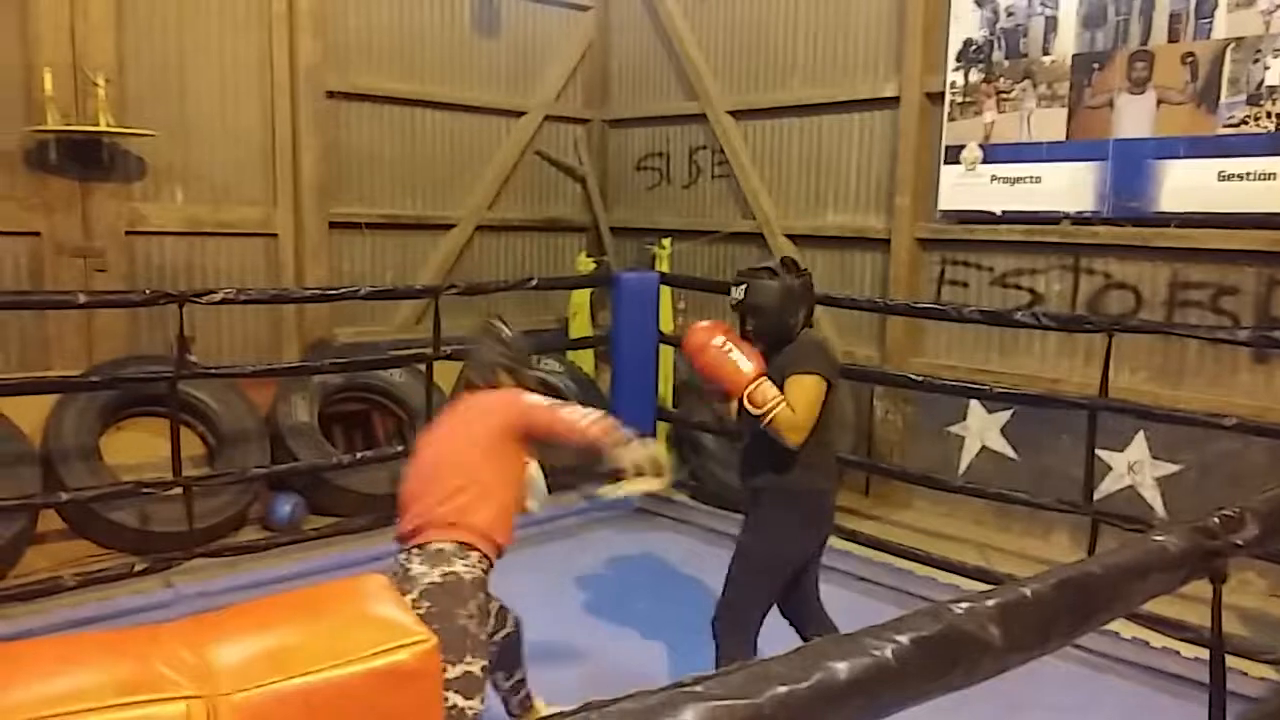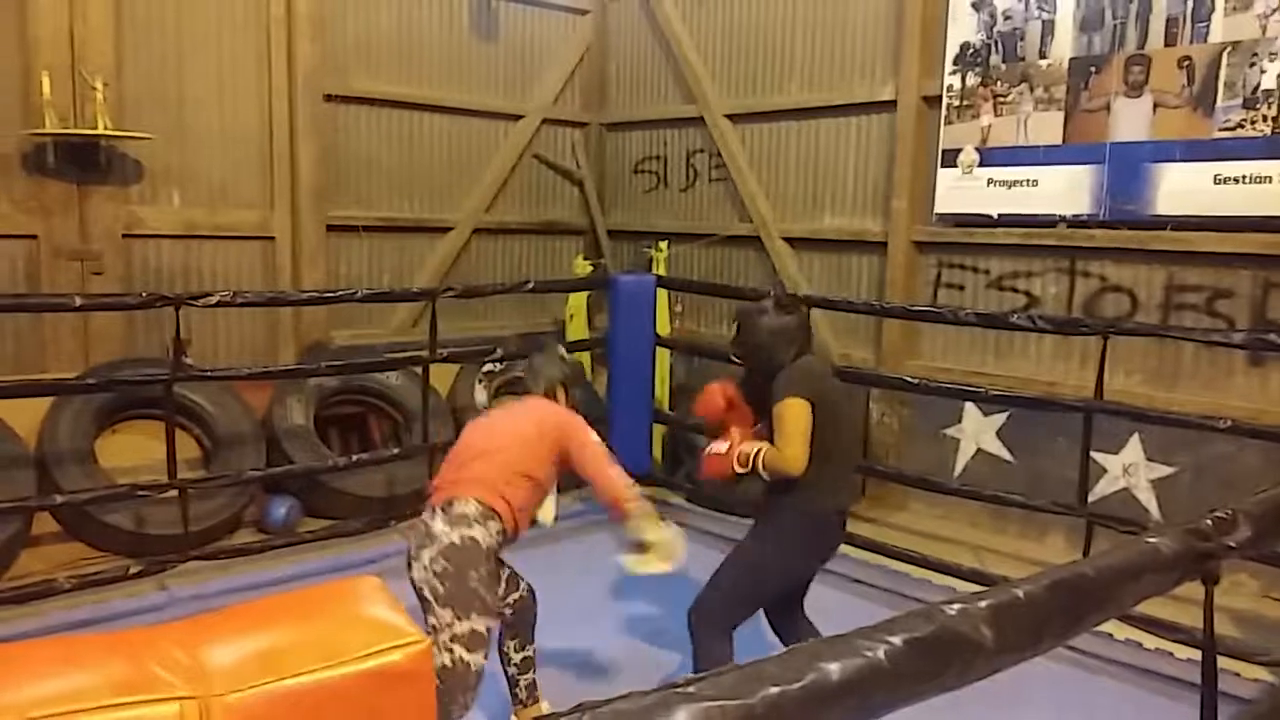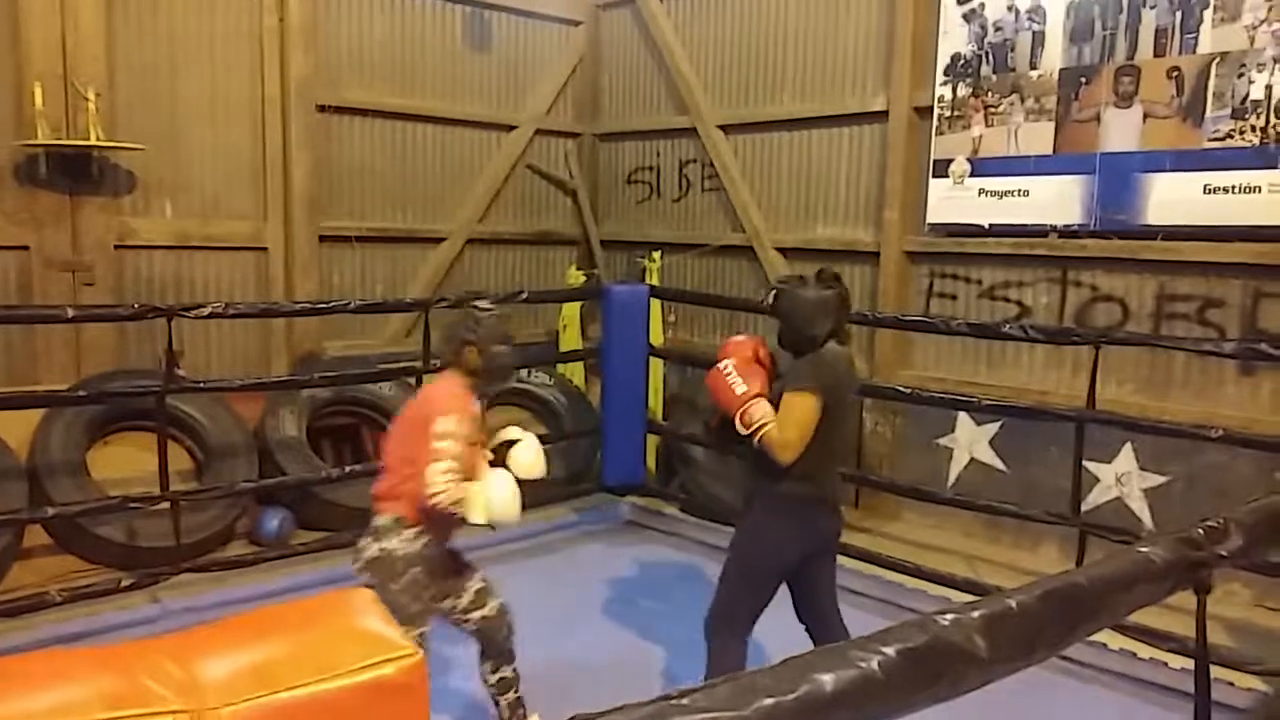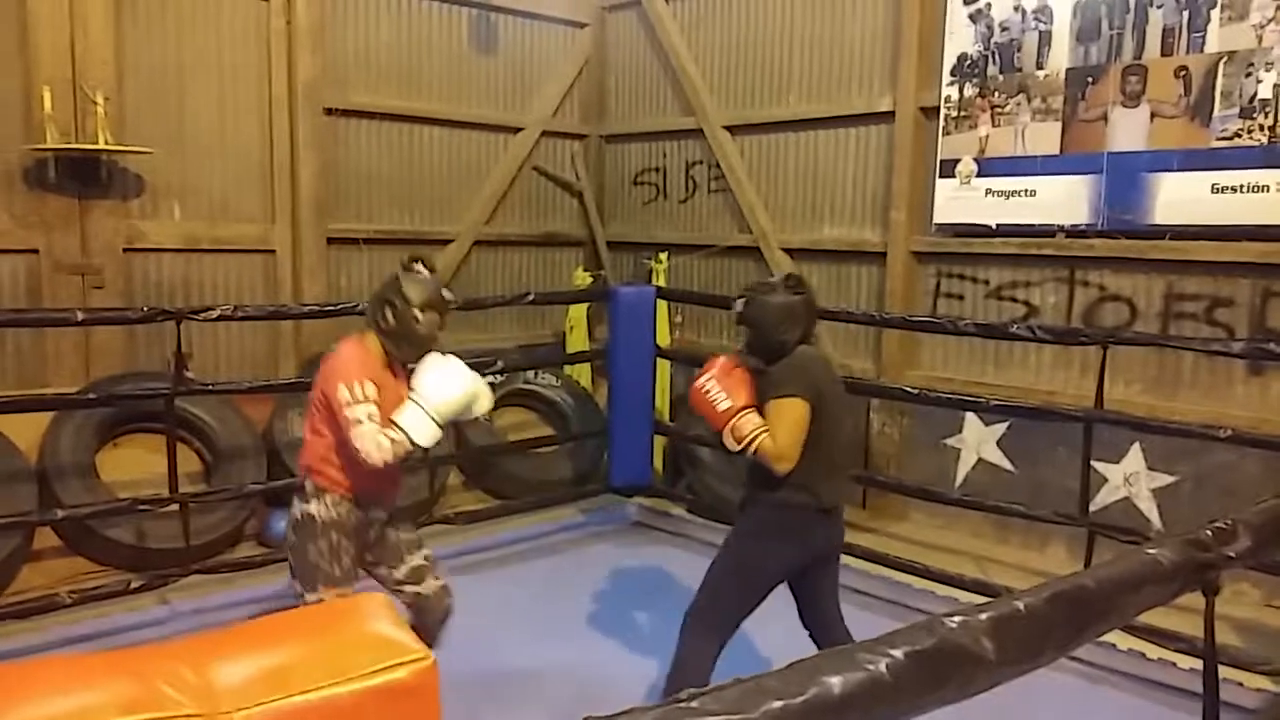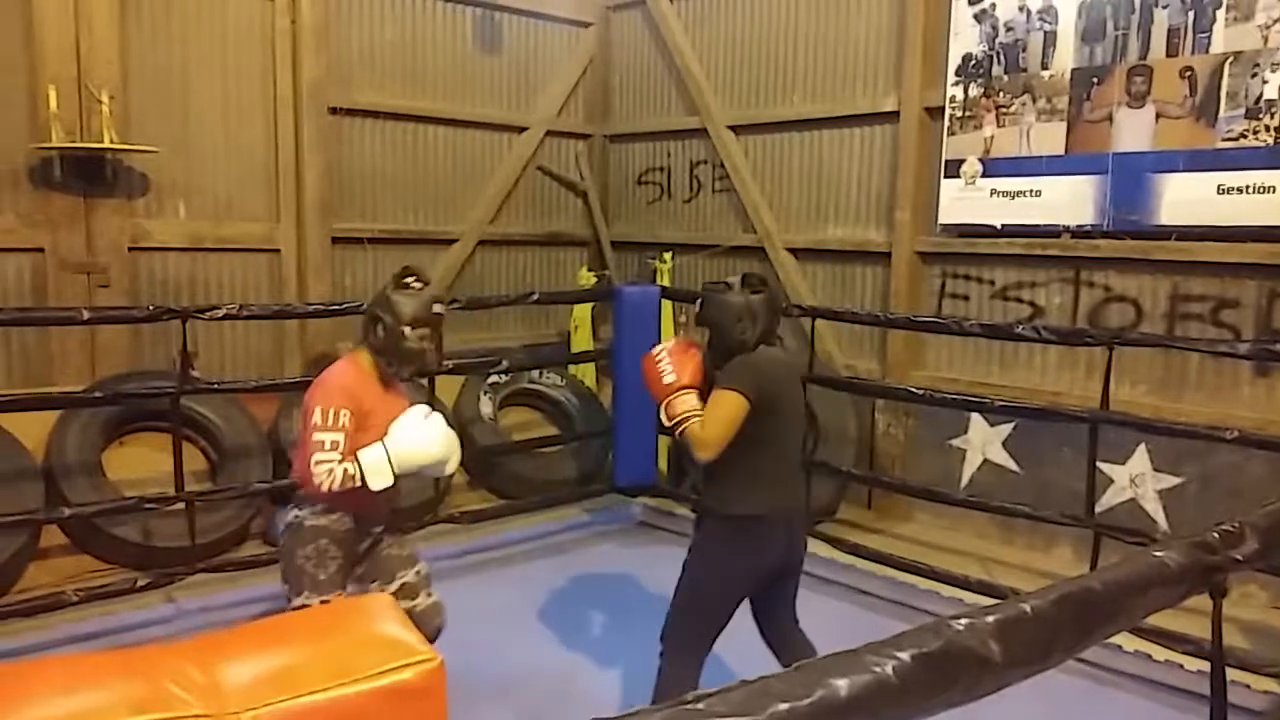
dt=0.3s
person 1, frame 1
left shoulder: (807, 353)
right shoulder: (778, 350)
left elbow: (792, 430)
right elbow: (756, 417)
left wrist: (749, 380)
right wrist: (730, 365)
left hip: (789, 505)
right hip: (798, 502)
left knee: (733, 622)
right knee: (802, 607)
person 1, frame 2
left shoulder: (795, 380)
right shoulder: (814, 374)
left elbow: (791, 461)
left wrist: (742, 451)
right wrist: (746, 431)
left hip: (796, 522)
right hip: (823, 521)
left knee: (708, 620)
right knee: (786, 615)
person 1, frame 3
left shoulder: (813, 369)
right shoulder: (834, 363)
left elbow: (784, 448)
left wrist: (748, 401)
right wrist: (765, 389)
left hip: (784, 509)
right hip: (820, 511)
left knee: (726, 623)
right knee: (822, 617)
person 1, frame 4
left shoulder: (789, 374)
right shoulder: (817, 366)
left elbow: (780, 457)
left wrist: (734, 412)
right wrist: (750, 402)
left hip: (780, 520)
right hip: (823, 519)
left knee: (702, 628)
right knee: (828, 627)
person 1, frame 5
left shoulder: (746, 371)
right shoulder: (785, 365)
left elbow: (704, 446)
left wrist: (677, 392)
right wrist: (696, 387)
left hip: (736, 529)
right hip: (788, 525)
left knee: (681, 646)
right knee: (784, 633)
person 2, frame 1
left shoulder: (448, 423)
right shoulder: (511, 405)
right elbow: (585, 425)
right wrist: (640, 452)
left hip: (420, 570)
right hip: (445, 579)
left knee: (505, 630)
person 2, frame 2
left shoulder: (493, 419)
right shoulder: (563, 422)
right elbow: (615, 485)
left wrist: (530, 505)
right wrist: (656, 531)
left hip: (436, 533)
right hip: (461, 545)
left knee: (519, 605)
right knee: (456, 684)
person 2, frame 3
left shoulder: (447, 394)
right shoulder: (451, 400)
right elbow: (438, 491)
left wrist: (502, 462)
right wrist: (484, 501)
left hip: (426, 544)
right hip: (398, 549)
left knee: (494, 622)
person 2, frame 4
left shoulder: (399, 362)
right shoulder: (351, 364)
right elbow: (375, 450)
left wrist: (462, 396)
right wrist: (428, 408)
left hip: (377, 511)
right hip: (329, 517)
left knee: (434, 602)
person 2, frame 5
left shoulder: (392, 380)
right shoulder: (339, 384)
right elbow: (324, 476)
left wrist: (429, 452)
right wrist: (394, 453)
left hip: (371, 527)
right hip: (320, 529)
left knee: (426, 619)
